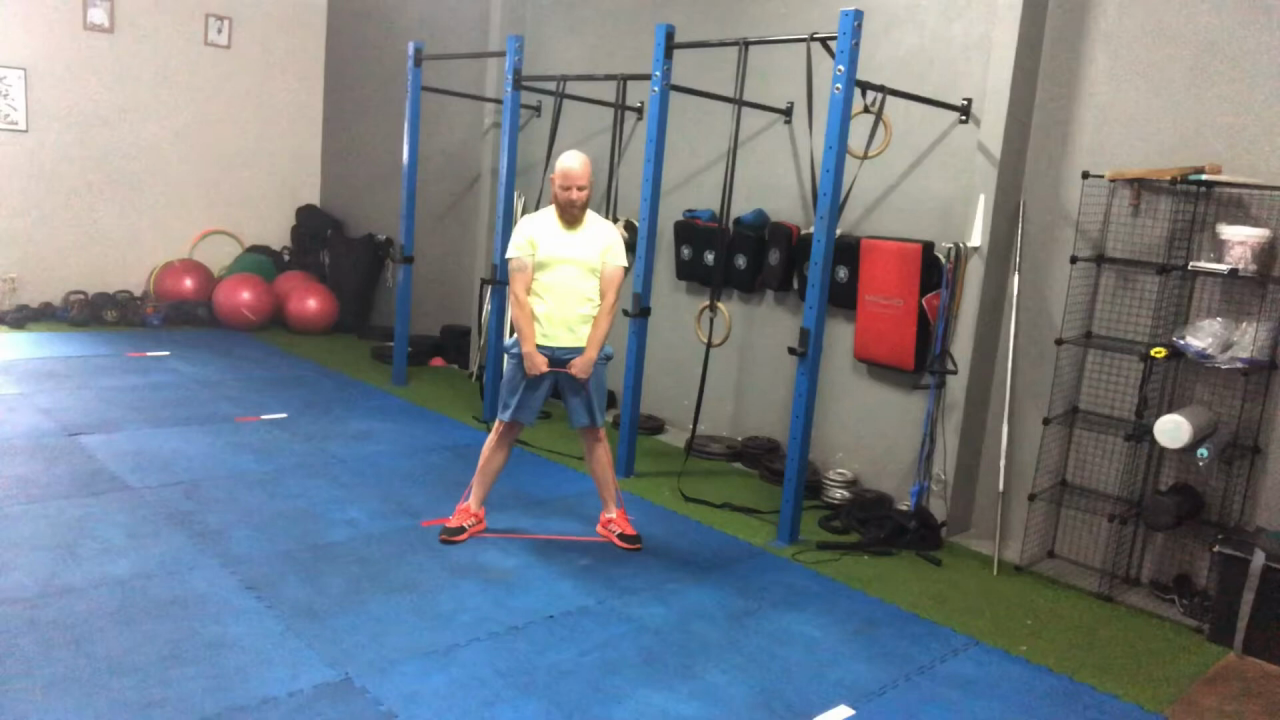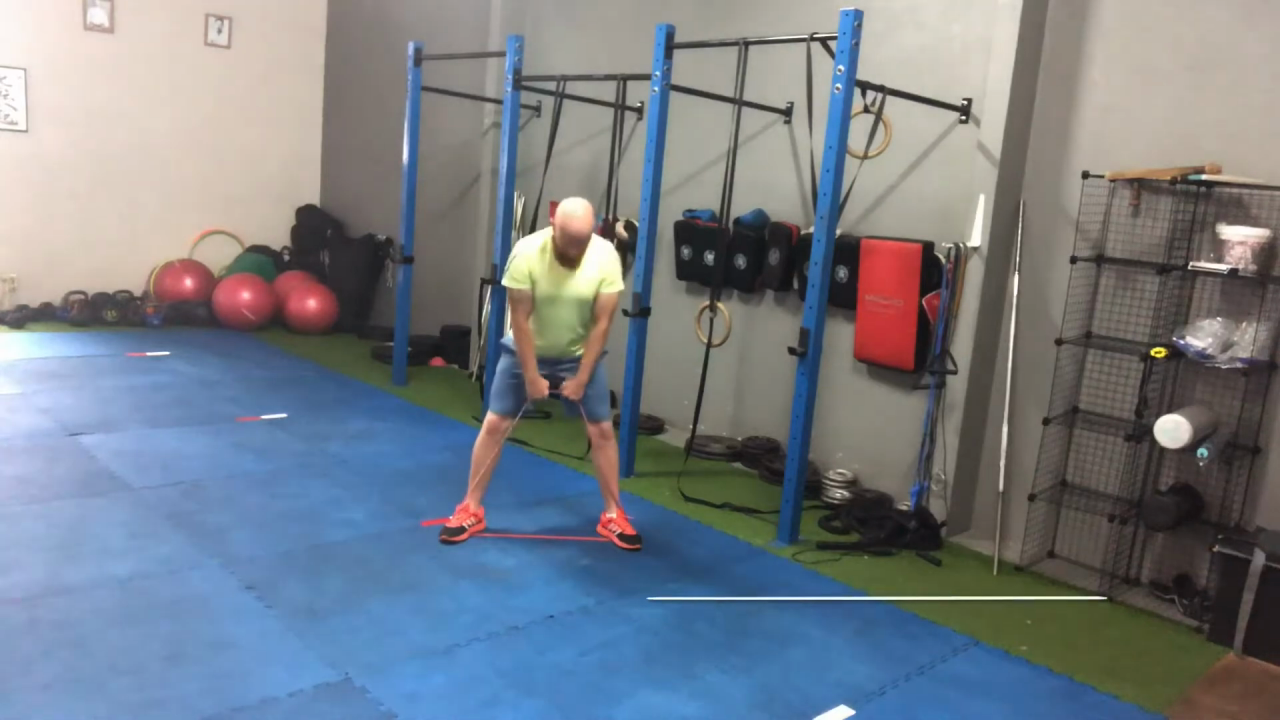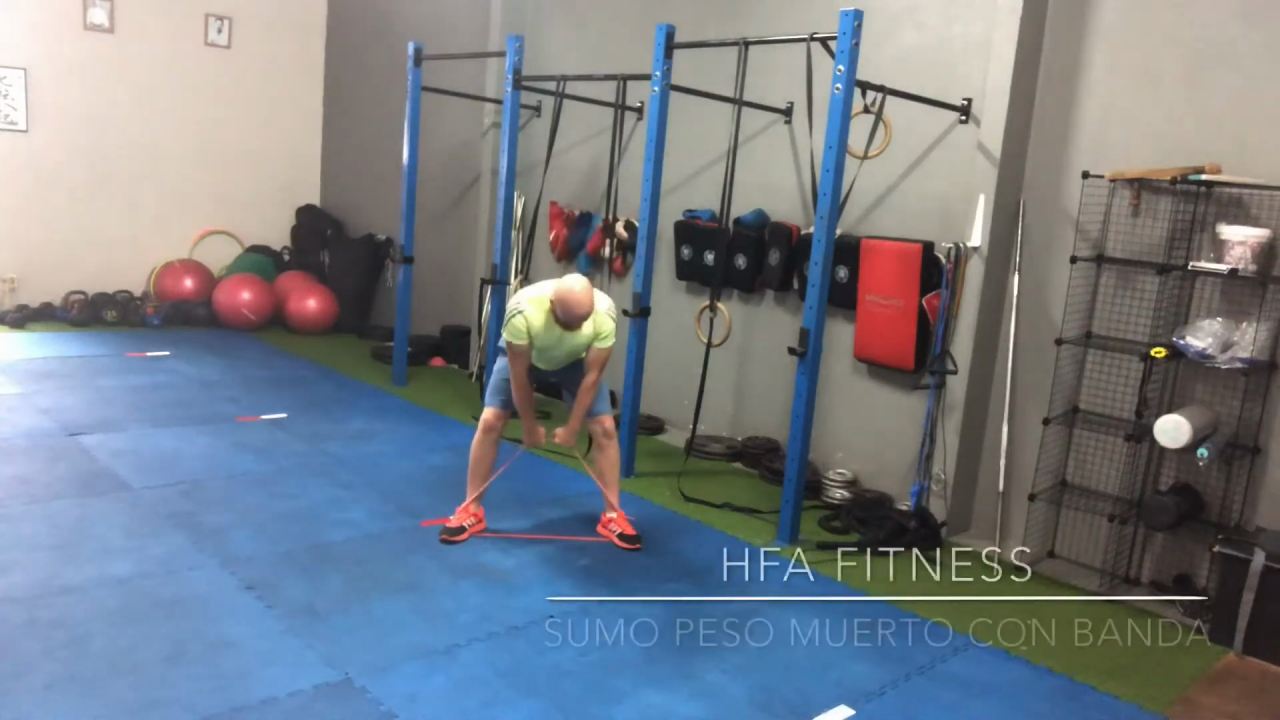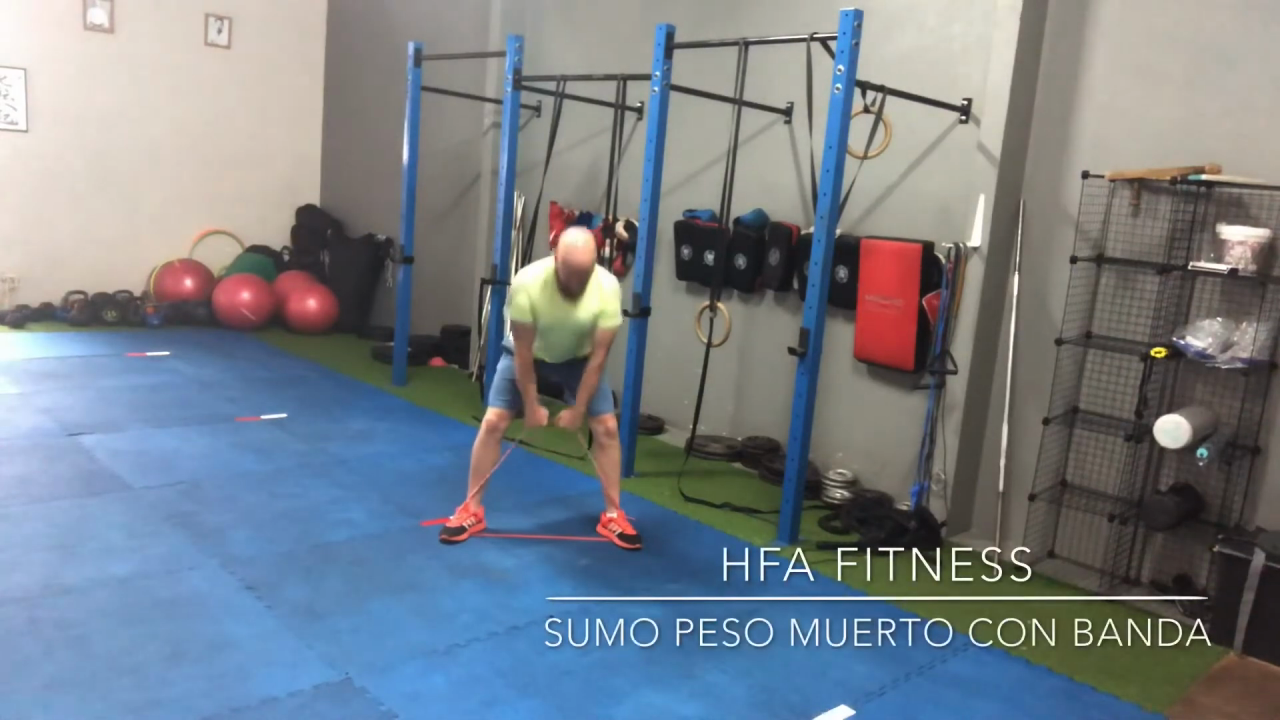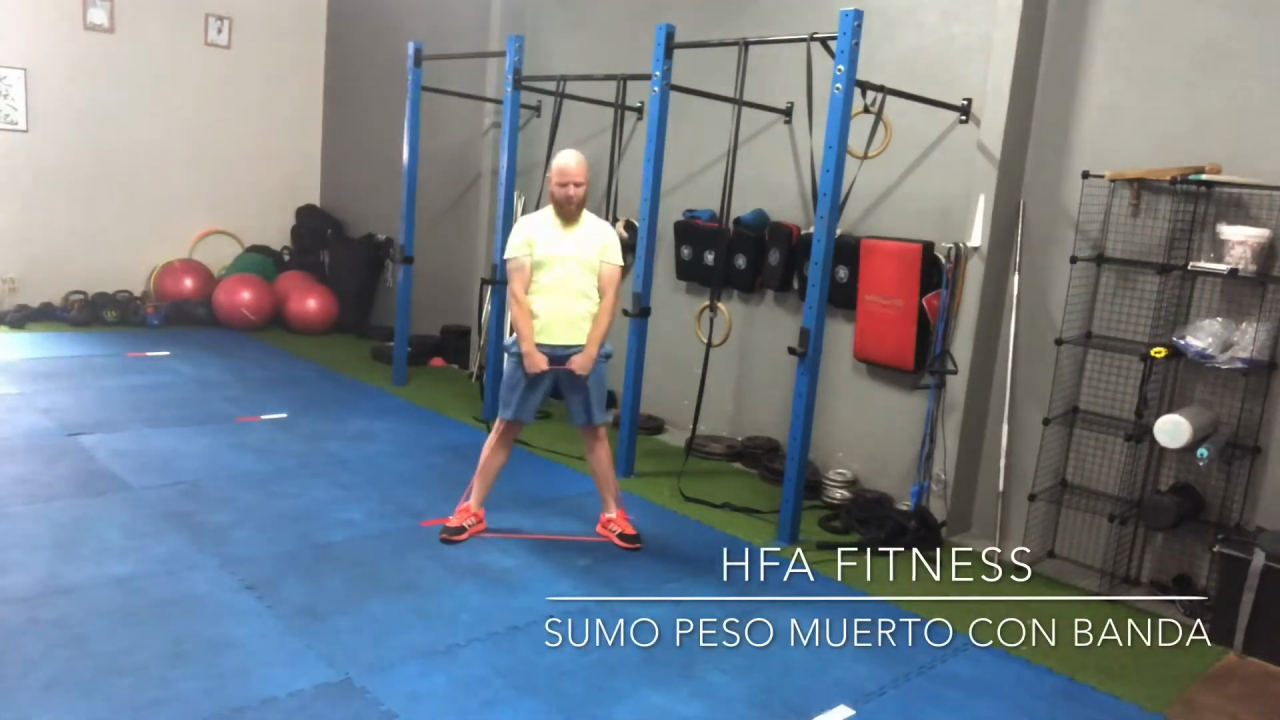
dt=1s
person 1, frame 1
left shoulder: (607, 233)
right shoulder: (530, 226)
left elbow: (608, 300)
right elbow: (518, 294)
left wrist: (590, 355)
right wrist: (530, 350)
left hip: (584, 352)
right hip: (534, 348)
left knee: (593, 432)
right knee: (506, 427)
left ankle: (612, 516)
right ankle: (472, 510)
person 1, frame 2
left shoulder: (607, 257)
right shoulder: (526, 254)
left elbow: (601, 324)
right elbow: (520, 321)
left wrist: (581, 378)
right wrist: (531, 375)
left hip: (580, 354)
right hip: (525, 351)
left knee: (602, 429)
right knee: (495, 424)
left ankle: (613, 515)
right ankle: (470, 510)
person 1, frame 3
left shoulder: (605, 312)
right shoulder: (522, 309)
left elbow: (592, 375)
right elbow: (519, 373)
left wrist: (572, 426)
right wrist: (530, 425)
left hip: (575, 361)
right hip: (522, 355)
left knee: (605, 427)
right knee: (490, 422)
left ankle: (612, 515)
right ankle: (471, 510)
person 1, frame 4
left shoulder: (607, 287)
right shoulder: (527, 283)
left elbow: (598, 356)
right elbow: (523, 351)
left wrist: (577, 410)
right wrist: (532, 406)
left hip: (578, 359)
right hip: (528, 358)
left knee: (607, 428)
right knee: (493, 423)
left ankle: (613, 516)
right ankle: (471, 510)
person 1, frame 5
left shoulder: (603, 232)
right shoulder: (528, 227)
left elbow: (608, 298)
right elbow: (517, 293)
left wrist: (590, 351)
right wrist: (528, 349)
left hip: (584, 349)
right hip: (534, 346)
left knee: (595, 431)
right knee: (506, 427)
left ankle: (612, 515)
right ankle: (472, 510)
